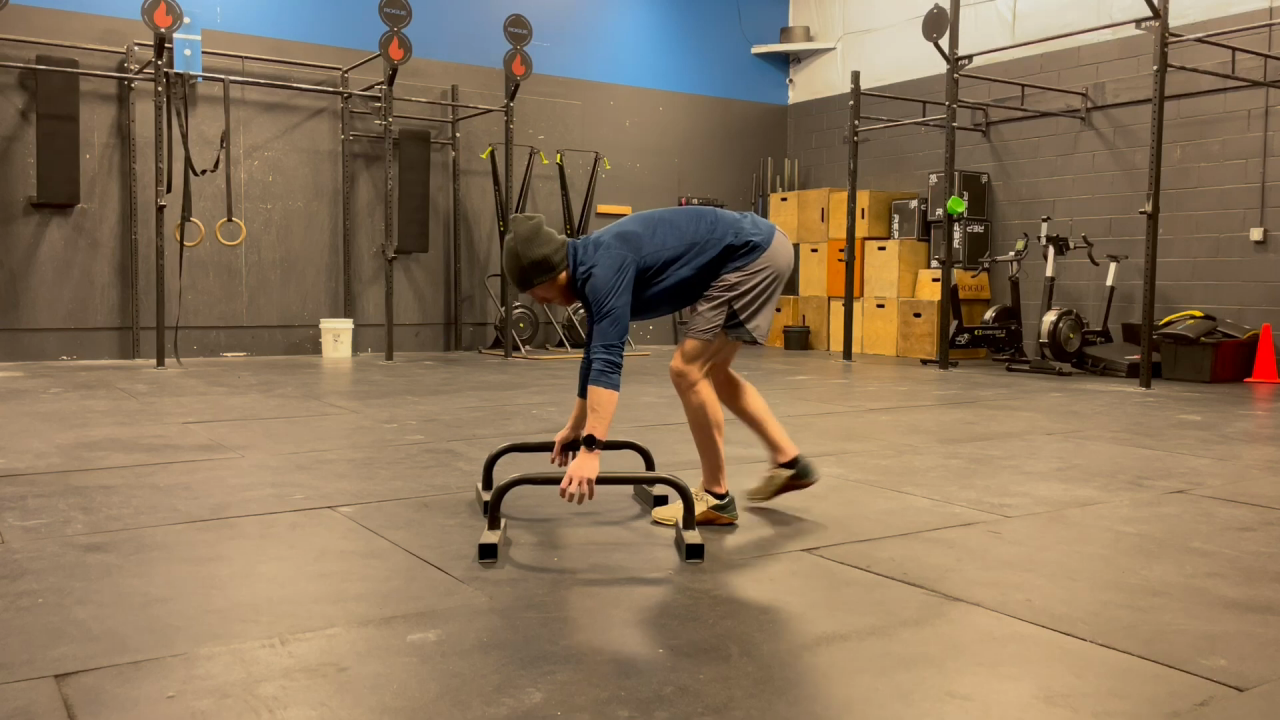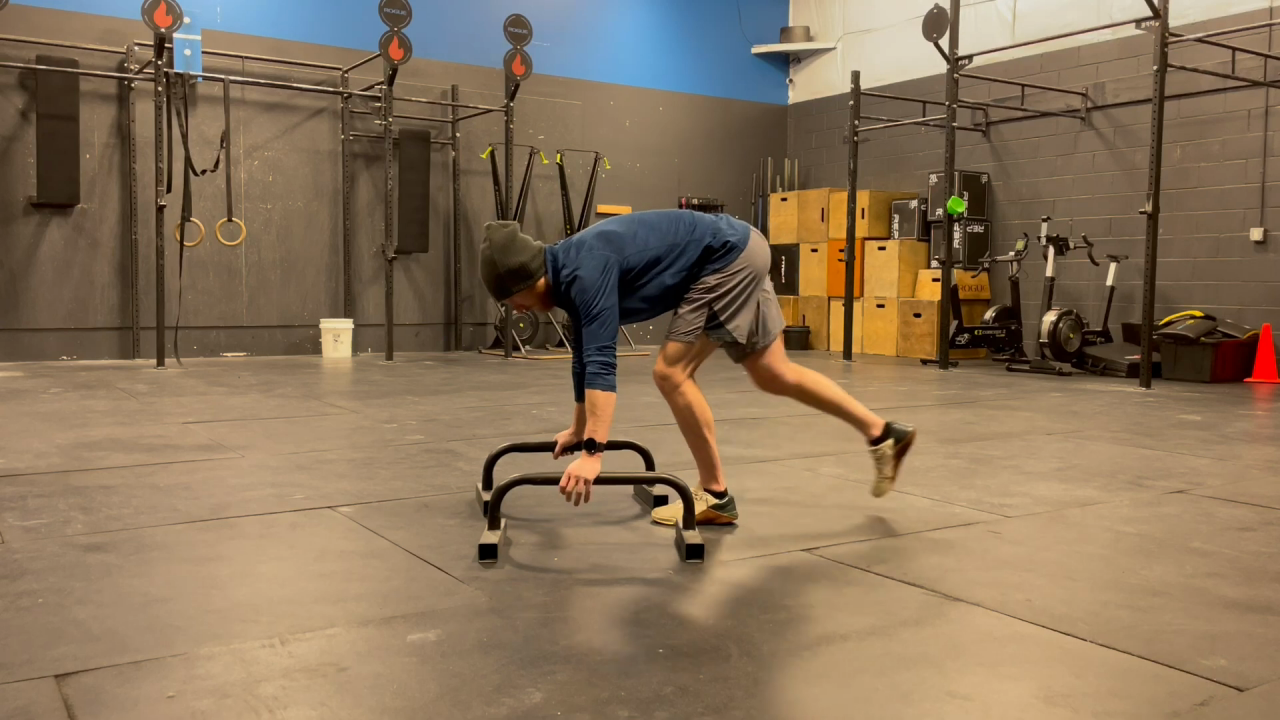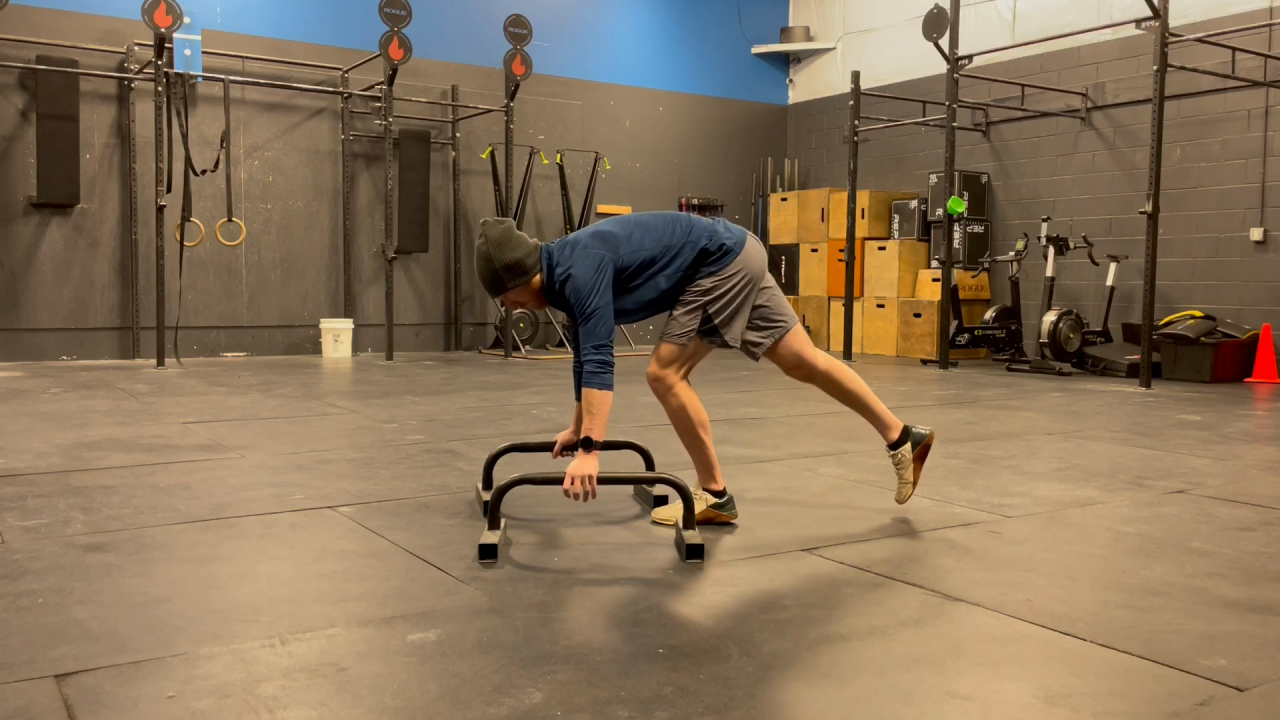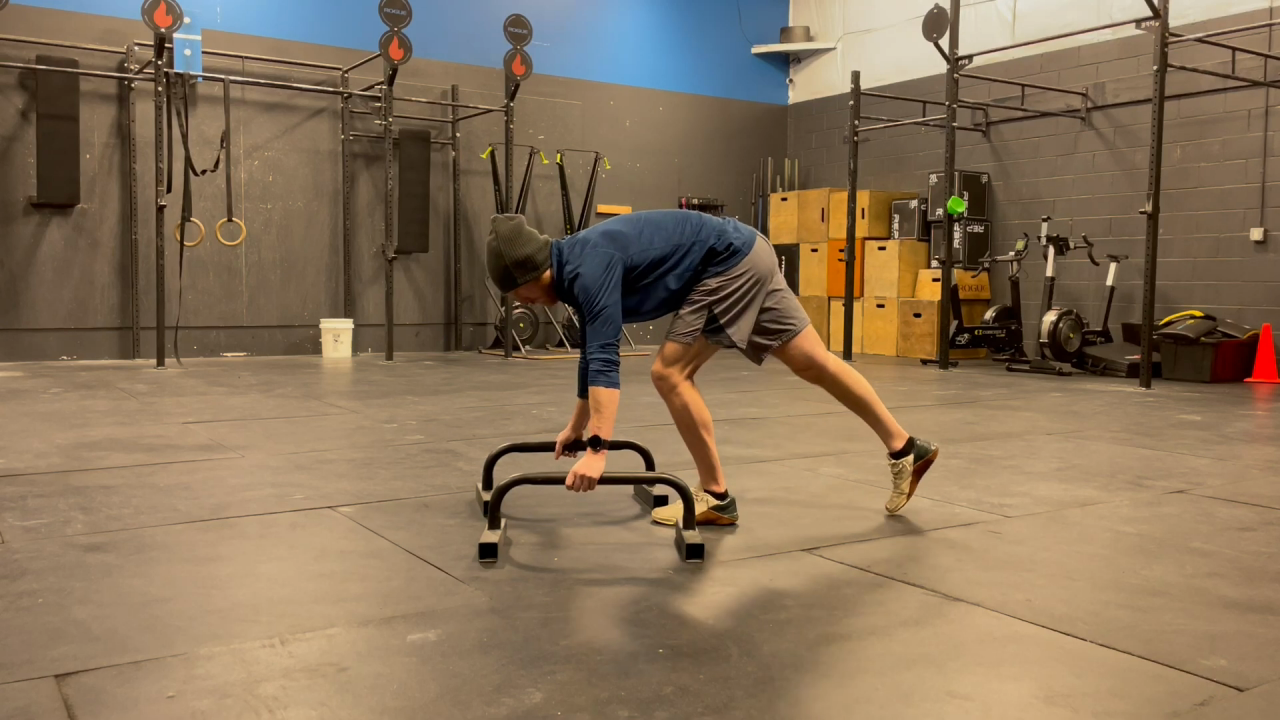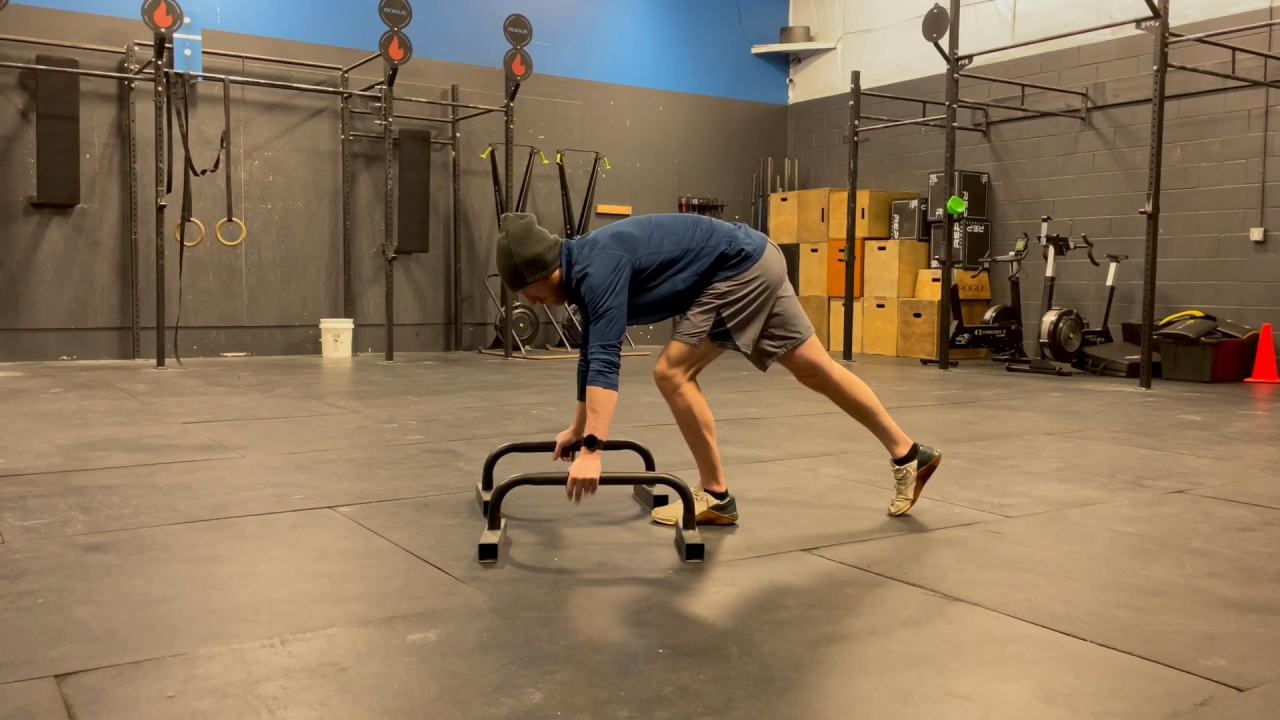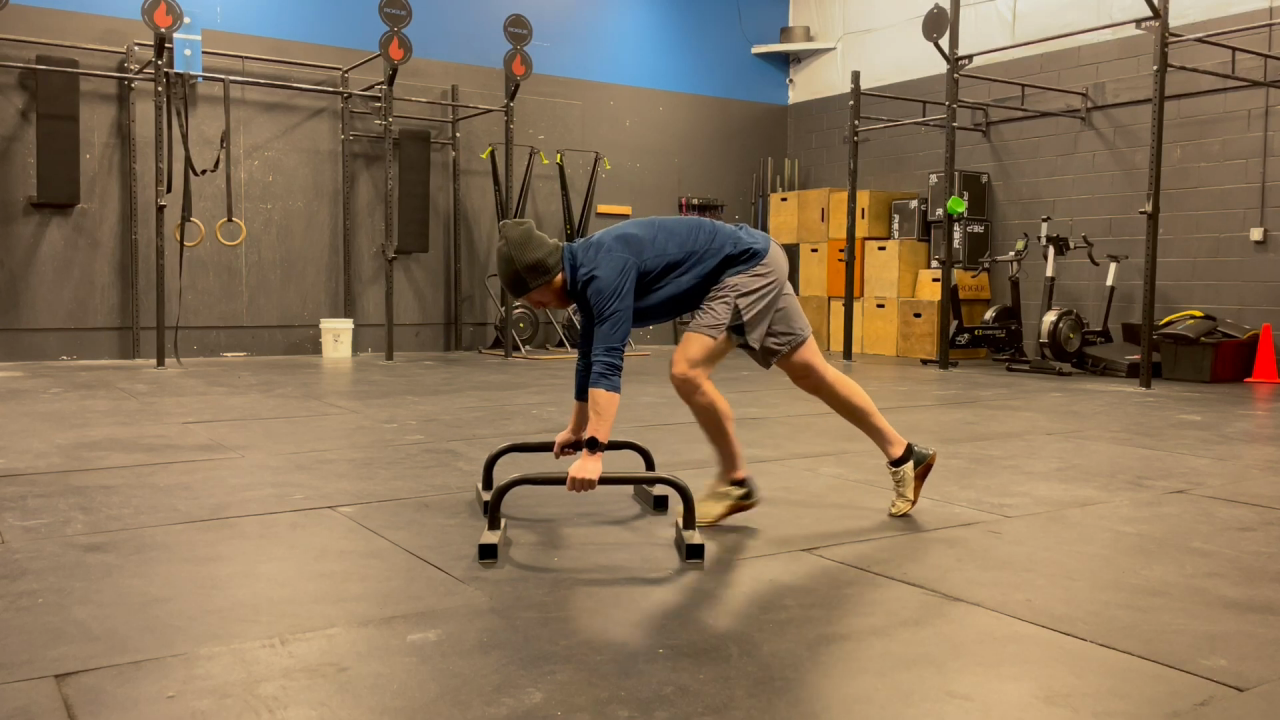
dt=0.2s
person 1, frame 1
left shoulder: (603, 269)
right shoulder: (592, 266)
left elbow: (608, 359)
right elbow: (597, 351)
left wrist: (590, 450)
right wrist: (576, 425)
left hip: (753, 254)
right hip: (761, 253)
left knee: (689, 370)
right knee: (711, 372)
left ankle: (717, 497)
right ankle: (788, 462)
person 1, frame 2
left shoulder: (585, 272)
right shoulder: (569, 275)
left elbow: (603, 362)
right elbow: (587, 356)
left wrist: (591, 453)
right wrist: (579, 430)
left hip: (728, 256)
right hip: (738, 254)
left knee: (671, 372)
right knee: (774, 374)
left ankle: (716, 496)
right ankle: (881, 435)
person 1, frame 3
left shoulder: (580, 270)
right shoulder: (567, 273)
left elbow: (599, 361)
right elbow: (586, 356)
left wrist: (588, 451)
right wrist: (577, 429)
left hip: (724, 260)
right hip: (736, 258)
left knee: (665, 374)
right knee: (804, 362)
left ankle: (715, 496)
right ankle: (902, 438)
person 1, frame 4
left shoulder: (589, 269)
right shoulder: (577, 269)
left elbow: (606, 359)
right elbow: (592, 353)
left wrist: (596, 450)
right wrist: (577, 426)
left hip: (733, 261)
right hip: (746, 258)
left knee: (670, 373)
right knee: (814, 364)
left ankle: (716, 496)
right ankle: (905, 449)
person 1, frame 5
left shoulder: (598, 269)
right shoulder: (586, 270)
left elbow: (606, 360)
right elbow: (592, 353)
left wrist: (592, 451)
right wrist: (577, 429)
left hip: (742, 266)
right hip: (756, 264)
left knee: (672, 373)
right knee: (817, 371)
left ankle: (716, 496)
right ankle: (909, 456)
person 1, frame 6
left shoulder: (604, 271)
right shoulder: (587, 272)
left elbow: (609, 362)
right elbow: (591, 355)
left wrist: (594, 452)
right wrist: (577, 429)
left hip: (749, 262)
right hip: (754, 265)
left knee: (687, 370)
right knee: (811, 373)
left ankle: (735, 481)
right ankle: (904, 456)
